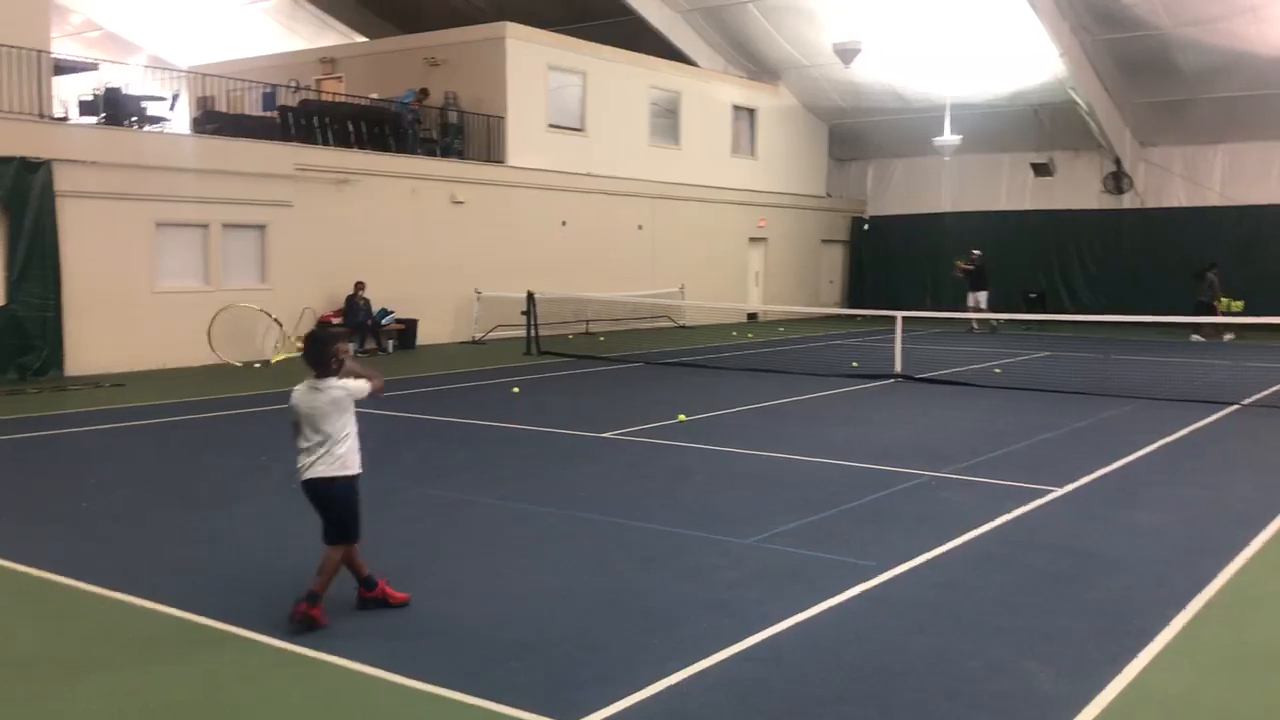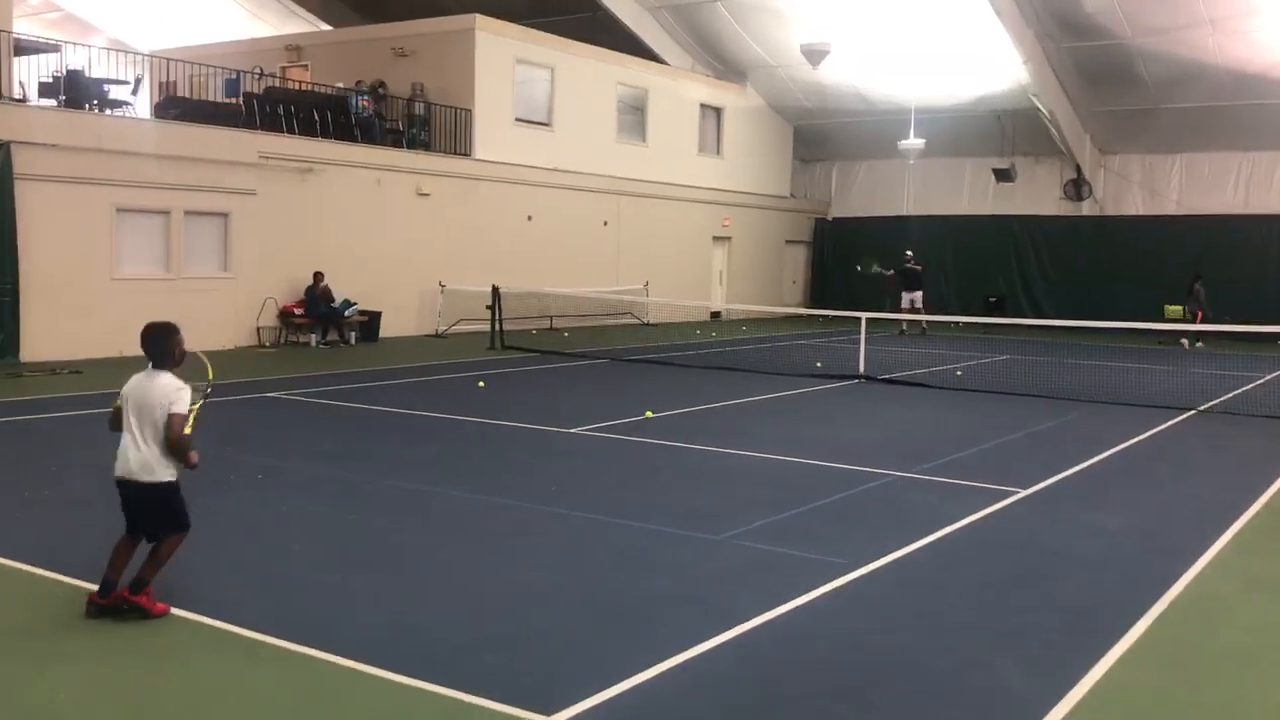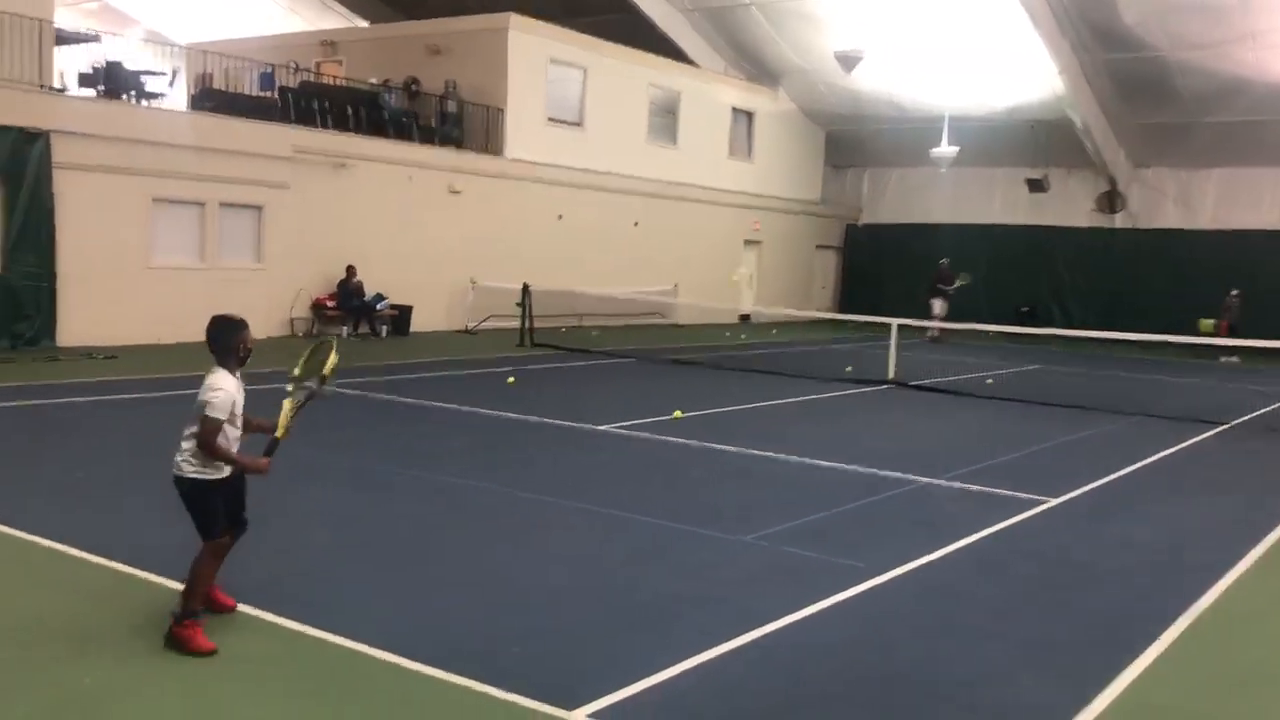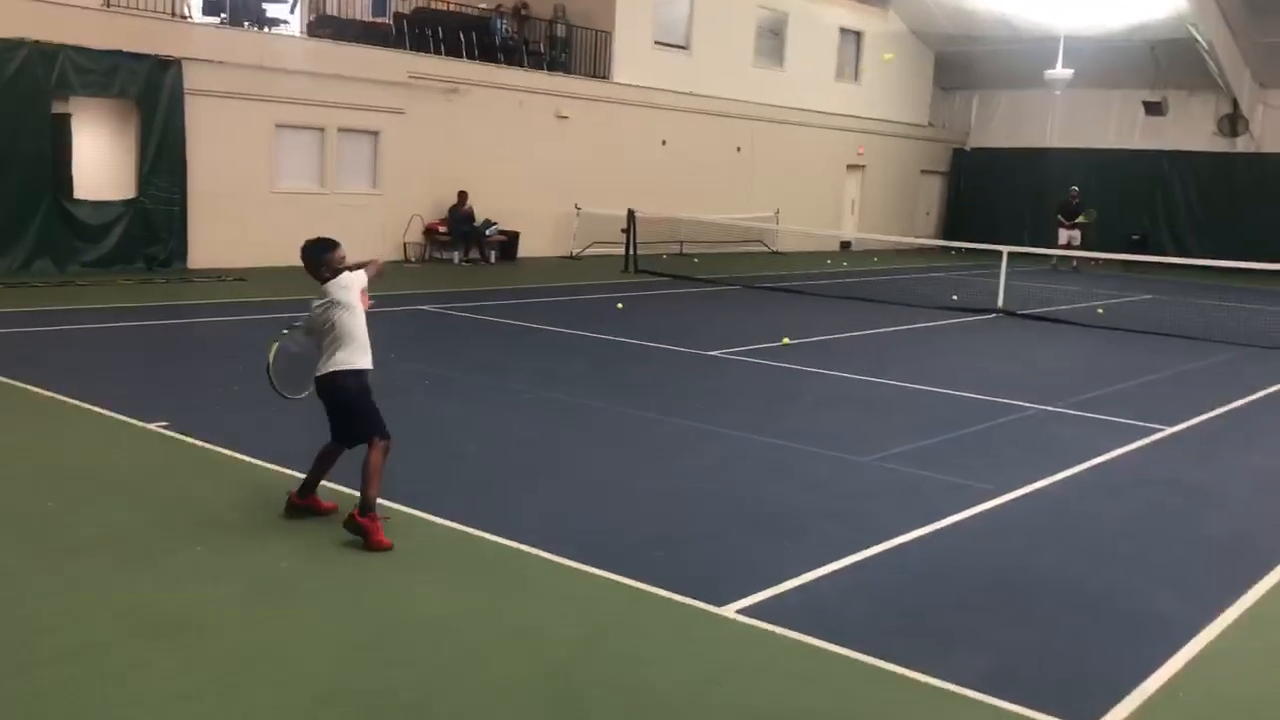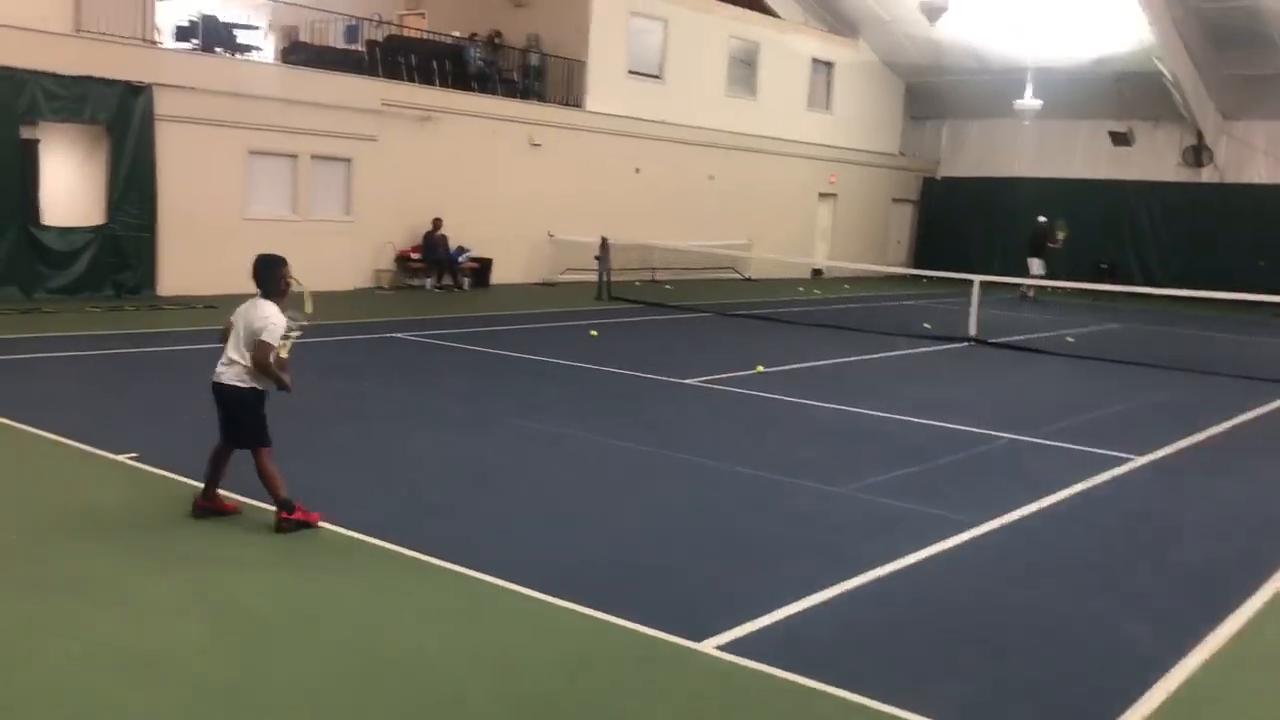
dt=1s
person 1, frame 1
left shoulder: (298, 395)
right shoulder: (345, 389)
right elbow: (377, 384)
right wrist: (354, 369)
left hip: (310, 477)
right hip: (337, 477)
left knee: (342, 536)
right knee: (341, 541)
left ankle: (371, 588)
right ankle: (308, 604)
person 1, frame 2
left shoulder: (134, 382)
right shoulder: (178, 390)
left elbow: (115, 423)
right elbow: (174, 435)
right wrist: (188, 458)
left hip: (126, 472)
right hip: (156, 477)
left knee: (134, 533)
right knee: (176, 530)
left ankle: (105, 595)
right ankle: (137, 591)
person 1, frame 3
left shoulder: (228, 379)
right shoulder: (221, 389)
right elbow: (207, 442)
left wrist: (268, 426)
right wrist: (247, 465)
left hip: (218, 471)
right hip: (198, 474)
left knee: (232, 530)
right knee: (217, 539)
left ankle: (203, 589)
right ankle: (184, 622)
person 1, frame 4
left shoulder: (319, 307)
right shoulder: (345, 284)
right elbow: (374, 265)
right wrist: (359, 266)
left hip: (330, 377)
right hip: (347, 377)
left knee: (341, 440)
right knee: (379, 441)
left ankle: (303, 496)
right ankle: (365, 515)
person 1, frame 5
left shoulder: (247, 307)
right shoulder: (275, 319)
left elbow: (226, 336)
right elbow: (261, 360)
right wrist: (282, 379)
left hip: (223, 381)
right hip: (244, 388)
left knee: (228, 441)
right knee: (261, 450)
left ankle: (207, 498)
right ankle: (287, 511)
